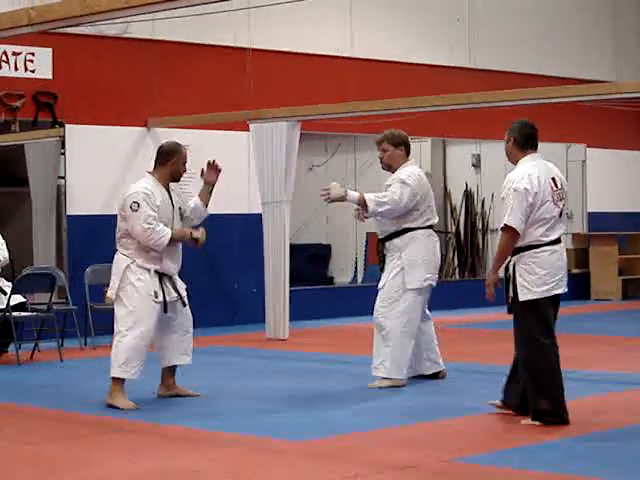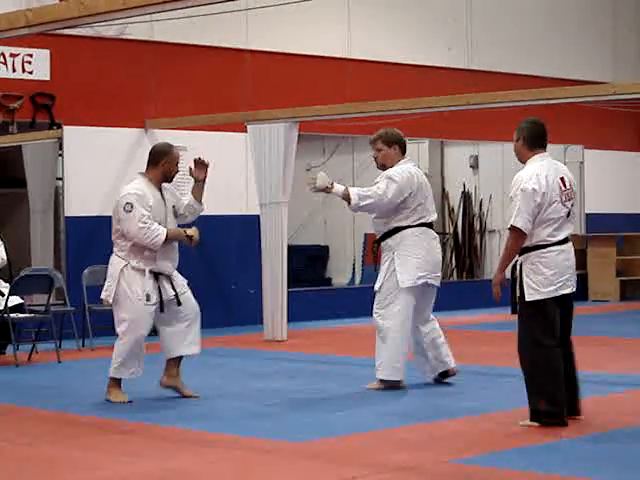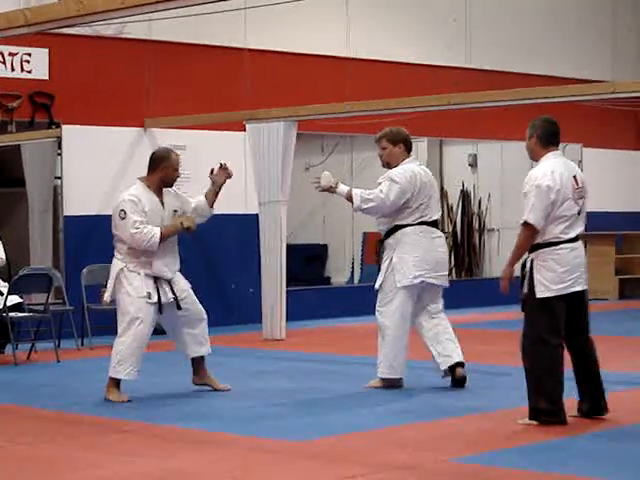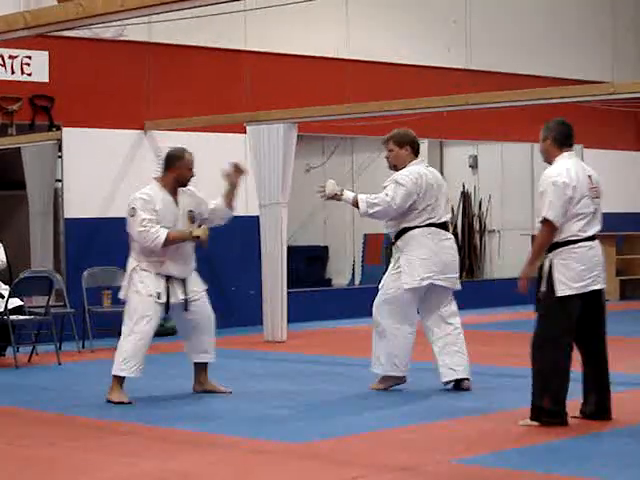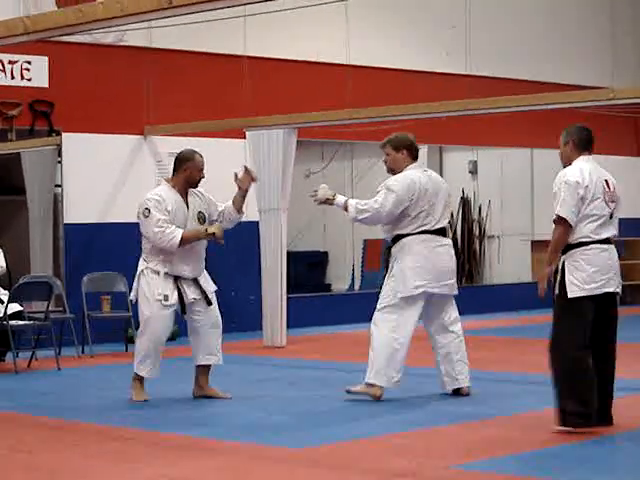
dt=0.2s
person 1, frame 1
left shoulder: (519, 178)
right shoulder: (553, 172)
left elbow: (511, 231)
left wrist: (494, 270)
left hip: (532, 265)
right hip: (553, 258)
left knee: (536, 341)
right knee: (530, 336)
left ankle: (550, 411)
right ankle: (517, 399)
person 1, frame 2
left shoulder: (527, 178)
right shoulder: (563, 171)
left elbow: (518, 232)
right elbow: (566, 218)
left wrist: (500, 270)
left hip: (539, 265)
right hip: (563, 259)
left knee: (537, 342)
right knee: (559, 339)
left ankle: (549, 412)
right ankle: (568, 404)
person 1, frame 3
left shoulder: (541, 174)
right shoulder: (573, 170)
left elbow: (531, 228)
left wrist: (510, 265)
left hip: (550, 263)
right hip: (574, 257)
left knee: (540, 341)
right knee: (578, 336)
left ankle: (547, 411)
right ankle: (593, 403)
person 1, frame 4
left shoulder: (557, 173)
right shoulder: (587, 172)
left elbow: (549, 226)
left wrist: (530, 265)
left hip: (567, 262)
right hip: (591, 258)
left knee: (550, 341)
right knee: (592, 339)
left ankle: (548, 411)
right ankle: (597, 406)
person 1, frame 5
left shoulder: (571, 175)
right shoulder: (607, 177)
left elbow: (564, 225)
left wrist: (548, 265)
left hip: (581, 265)
right hip: (607, 262)
left knee: (568, 343)
right knee: (602, 344)
left ankle: (576, 415)
right ankle: (599, 412)
person 2, frame 1
left shoulder: (409, 177)
right shoulder: (404, 177)
left elbow: (389, 204)
right elbow: (397, 210)
left wrist: (349, 196)
right wrist: (369, 210)
left hip: (411, 251)
right hip: (411, 251)
left knee: (390, 310)
right knee: (414, 313)
left ankle: (391, 373)
right ankle: (431, 366)
person 2, frame 2
left shoulder: (399, 175)
right shoulder: (412, 173)
left elbow: (374, 198)
left wrist: (333, 188)
right wrist: (369, 205)
left hip: (407, 250)
right hip: (419, 248)
left knee: (390, 312)
right knee: (420, 314)
left ankle: (390, 376)
right ankle: (441, 365)
person 2, frame 3
left shoulder: (401, 175)
right shoulder: (423, 173)
left elbow: (378, 201)
left wrist: (338, 189)
left hip: (409, 248)
right hip: (429, 246)
left knee: (392, 312)
right knee: (429, 312)
left ankle: (390, 374)
right ankle: (453, 362)
person 2, frame 4
left shoulder: (406, 178)
right shoulder: (433, 175)
left elbow: (384, 205)
left wrist: (344, 195)
left hip: (418, 250)
right hip: (440, 247)
left knee: (389, 311)
right knee: (442, 315)
left ankle: (392, 372)
right ankle: (459, 374)
person 2, frame 5
left shoulder: (401, 183)
right shoulder: (436, 179)
left elbow: (374, 211)
left wrist: (336, 199)
left hip: (415, 256)
right hip: (440, 253)
left knee: (389, 320)
right knee: (445, 322)
left ankle: (375, 383)
right ankle: (459, 382)
person 3, frame 1
left shoulder: (171, 192)
right shoulder: (141, 192)
left elbow: (192, 214)
right elbow: (148, 233)
left wrist: (208, 186)
right wrist: (187, 236)
left hip: (163, 274)
right hip: (137, 272)
left knee: (179, 323)
right knee: (136, 330)
left ankle: (168, 384)
right ankle: (116, 390)
person 3, frame 2
left shoulder: (167, 191)
right shoulder: (133, 194)
left elbow: (188, 212)
right elbow: (143, 234)
left wrist: (199, 183)
right wrist: (182, 235)
left hip: (163, 273)
right hip: (134, 273)
left knee: (187, 313)
right knee: (134, 331)
left ankle: (172, 375)
right ankle: (114, 385)
person 3, frame 3
left shoulder: (171, 195)
right shoulder: (130, 200)
left elbow: (198, 212)
right elbow: (140, 238)
left wrist: (216, 187)
right wrist: (177, 226)
left hip: (166, 275)
right hip: (135, 276)
left knee: (193, 318)
right knee: (135, 332)
left ankle: (200, 374)
right ankle: (113, 386)
person 3, frame 4
left shoulder: (189, 195)
right shoulder: (143, 199)
left elbow: (218, 214)
right elbow: (148, 238)
left wrist: (232, 187)
right wrist: (188, 234)
left hip: (183, 276)
right hip: (149, 276)
left knee: (202, 322)
right knee: (139, 330)
left ankle: (202, 380)
right ankle: (116, 387)
person 3, frame 5
left shoulder: (200, 198)
right shoulder: (155, 199)
left elbow: (227, 217)
right elbow: (163, 237)
left wrist: (242, 191)
right wrist: (203, 233)
left hip: (193, 276)
right hip: (160, 277)
left knee: (208, 324)
right knee: (154, 331)
left ankle: (202, 384)
right ankle: (138, 382)
